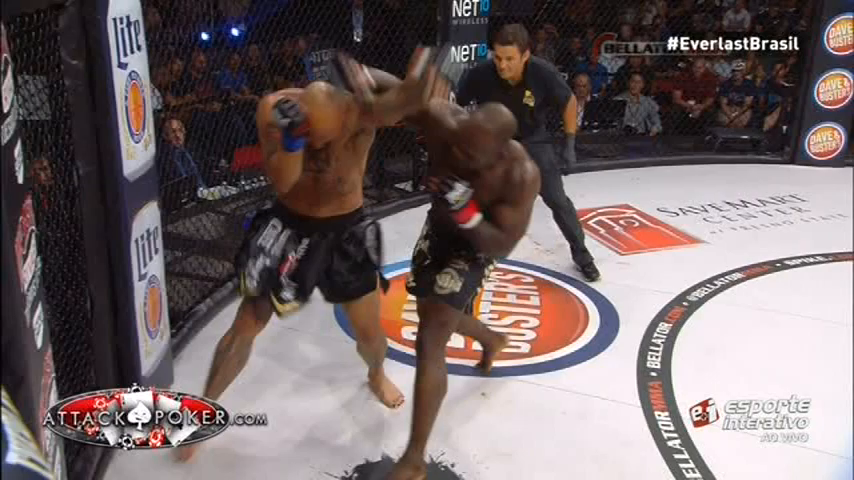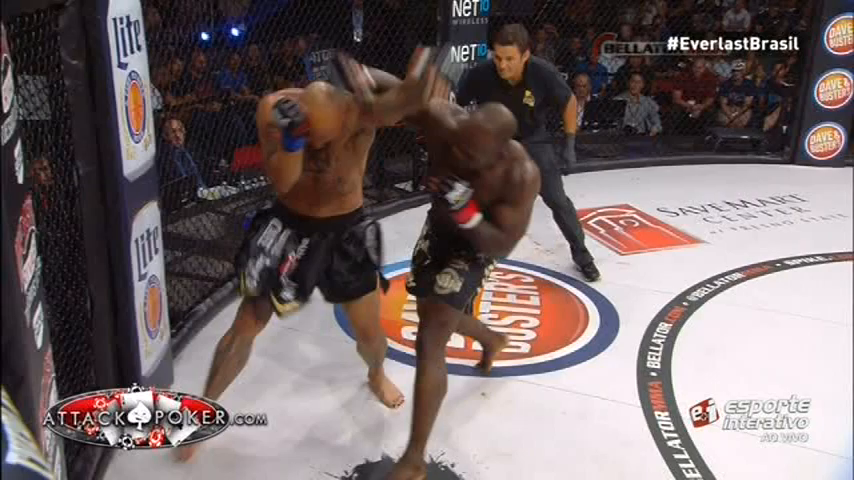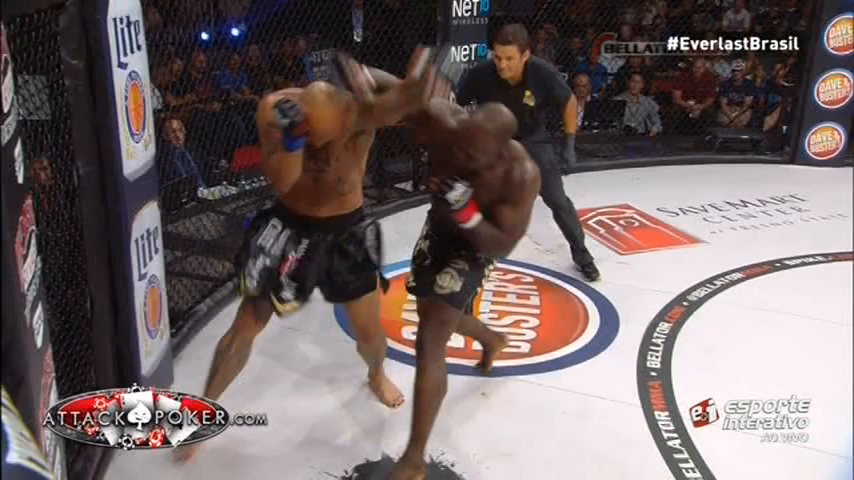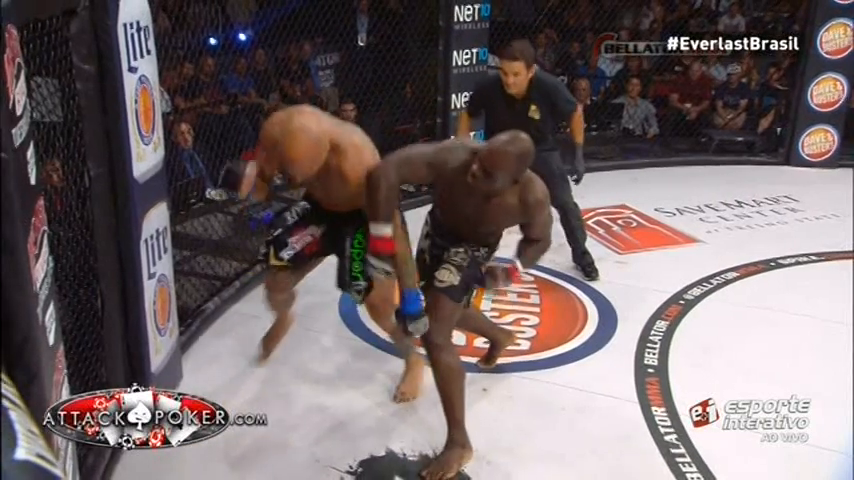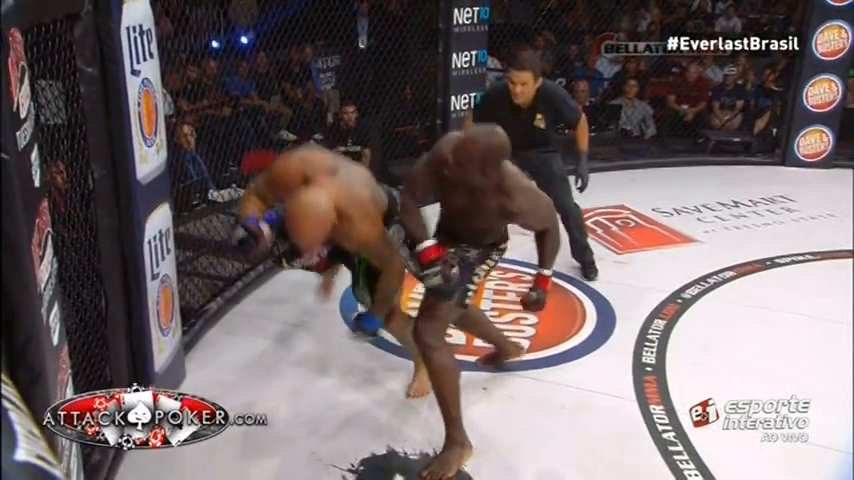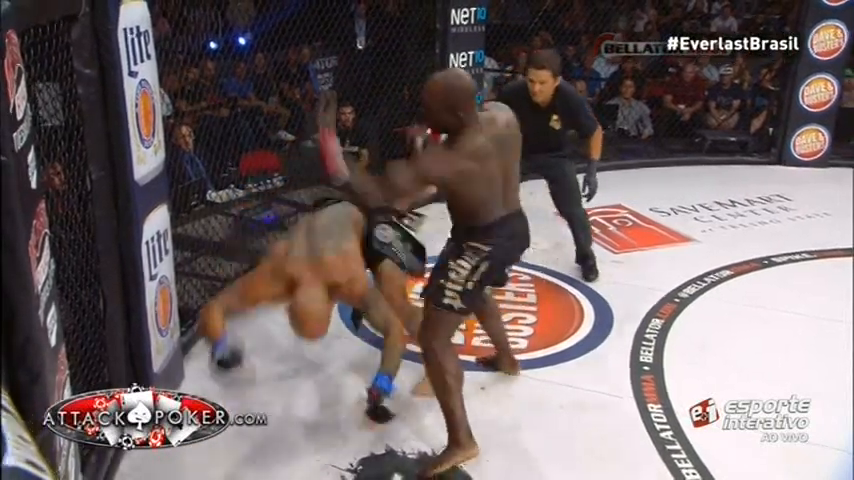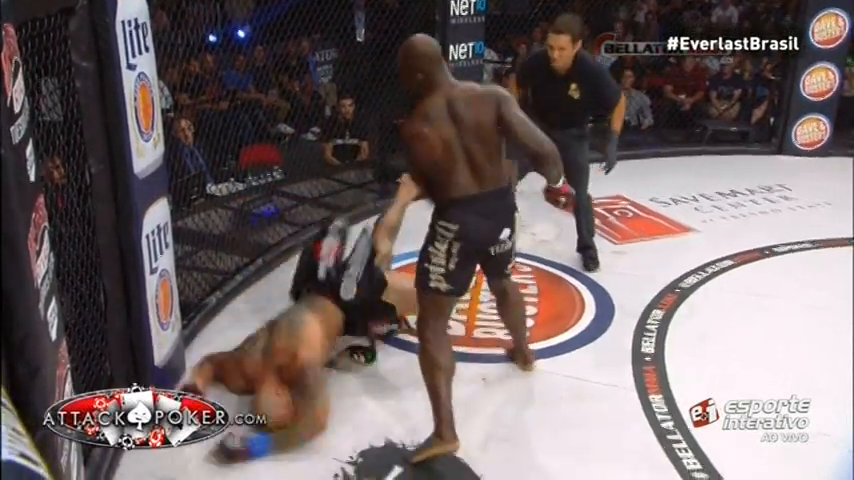
dt=0.5s
person 1, frame 1
left shoulder: (521, 176)
right shoulder: (444, 121)
left elbow: (502, 247)
left wrist: (467, 213)
left hip: (475, 245)
right hip: (437, 227)
left knee: (429, 343)
right knee: (433, 313)
right ankle: (492, 340)
person 1, frame 2
left shoulder: (521, 176)
right shoulder: (445, 121)
left elbow: (501, 246)
left wrist: (467, 213)
left hip: (475, 245)
right hip: (438, 227)
left knee: (429, 342)
right knee: (432, 311)
right ankle: (491, 339)
person 1, frame 3
left shoulder: (521, 175)
right shoulder: (447, 124)
left elbow: (505, 245)
left wrist: (467, 211)
left hip: (475, 244)
right hip: (437, 227)
left knee: (429, 342)
right knee: (438, 314)
right ankle: (492, 341)
person 1, frame 4
left shoulder: (532, 196)
right shoulder: (454, 157)
left elbow: (538, 240)
right elbow: (384, 173)
left wrist: (510, 272)
left hip: (473, 248)
right hip: (437, 228)
left knee: (435, 333)
right knee: (446, 312)
left ankle: (458, 443)
right ankle: (500, 337)
person 1, frame 5
left shoulder: (516, 197)
right shoulder: (450, 150)
left elbow: (549, 225)
right elbow: (409, 197)
left wrist: (542, 279)
right wrist: (429, 252)
left hip: (478, 247)
right hip: (446, 233)
left knee: (427, 332)
right knee: (450, 307)
left ankle: (457, 443)
right ankle: (506, 348)
person 1, frame 6
left shoulder: (448, 161)
right shoulder: (503, 115)
left elbow: (384, 188)
left wrist: (336, 162)
left hip: (482, 243)
right hip: (516, 229)
left knee: (435, 336)
right knee: (477, 293)
left ankle: (460, 442)
right ankle: (505, 357)
person 1, frame 7
left shoulder: (413, 127)
right shoulder: (491, 97)
left elbow: (428, 190)
right elbow: (541, 148)
right wrist: (557, 183)
left hip: (455, 223)
right hip: (500, 211)
left knee: (431, 323)
right knee: (501, 282)
left ankle: (444, 432)
right ankle: (523, 350)
person 2, frame 1
left shoulder: (359, 109)
right shoulder: (274, 108)
left elbow: (400, 103)
right elbow: (281, 182)
left wrist: (418, 87)
right wrist: (293, 138)
left hip: (347, 229)
right hip: (289, 226)
left knee: (369, 332)
right knee: (245, 327)
left ankle: (377, 376)
person 2, frame 2
left shoulder: (359, 110)
right shoulder: (275, 107)
left elbow: (404, 100)
right elbow: (281, 181)
left wrist: (418, 84)
right wrist: (293, 136)
left hip: (346, 229)
right hip: (289, 225)
left knee: (369, 332)
right knee: (245, 327)
left ankle: (377, 375)
person 2, frame 3
left shoulder: (355, 111)
right shoulder: (277, 107)
left elbow: (405, 101)
right elbow: (281, 180)
right wrist: (292, 134)
left hip: (347, 229)
right hip: (289, 224)
left knee: (369, 331)
right knee: (246, 325)
left ankle: (377, 375)
person 2, frame 4
left shoulder: (356, 162)
right shoulder: (276, 128)
left elbow: (392, 229)
right elbow: (260, 189)
left wrist: (410, 297)
right wrist: (246, 180)
left hip: (365, 216)
right hip: (319, 206)
left knee: (379, 307)
right knee: (276, 283)
left ankle: (413, 362)
right ankle: (283, 321)
person 2, frame 5
left shoulder: (357, 225)
right shoulder: (290, 171)
left elbow: (393, 267)
right elbow: (257, 196)
left wrist: (374, 315)
right wrist: (252, 225)
left hip: (380, 221)
left knee: (383, 314)
left ankle: (423, 363)
right ankle: (329, 271)
person 2, frame 6
left shoulder: (349, 283)
right shoulder: (270, 283)
left elbow: (394, 330)
right elbow: (211, 313)
left wrist: (383, 382)
right wrist: (221, 347)
left hip: (365, 222)
right hip: (328, 217)
left knee: (396, 304)
person 2, frame 7
left shoulder: (300, 365)
right shoulder: (243, 372)
left elbow: (316, 423)
right elbow: (210, 363)
left wrist: (261, 445)
right wrist: (195, 385)
left hip: (336, 305)
person 3, frame 1
left shoulder: (543, 73)
right shoulder: (480, 74)
left elbow: (569, 102)
left wrist: (570, 143)
left hip: (532, 139)
left knee: (557, 199)
left ankle: (581, 253)
person 3, frame 2
left shoulder: (543, 73)
right shoulder: (480, 74)
left elbow: (569, 102)
right elbow: (455, 105)
left wrist: (570, 144)
left hip: (532, 139)
left knee: (557, 199)
left ankle: (581, 254)
person 3, frame 3
left shoulder: (543, 73)
right shoulder: (480, 74)
left elbow: (569, 102)
right elbow: (457, 104)
left wrist: (569, 144)
left hip: (532, 139)
left knee: (557, 199)
left ankle: (581, 254)
person 3, frame 4
left shoulder: (549, 86)
right shoulder: (488, 88)
left elbow: (575, 113)
right elbow: (468, 115)
left wrist: (578, 155)
left hip: (539, 148)
left knee: (565, 203)
left ankle: (582, 255)
person 3, frame 5
left shoulder: (553, 95)
right shoulder: (494, 95)
left elbow: (580, 121)
right elbow: (473, 122)
left wrist: (582, 161)
left hip: (542, 152)
left knee: (566, 205)
left ankle: (584, 257)
person 3, frame 6
left shoulder: (571, 99)
right shoulder: (512, 93)
left elbow: (595, 132)
left wrist: (592, 170)
left hip: (554, 156)
left knee: (573, 210)
left ankle: (586, 258)
person 3, frame 7
left shoulder: (592, 70)
right shoulder: (535, 62)
left elbow: (618, 103)
right elbow: (519, 87)
left wrist: (611, 143)
left hip: (572, 133)
right hip: (536, 126)
left knee: (578, 193)
left ankle: (587, 247)
